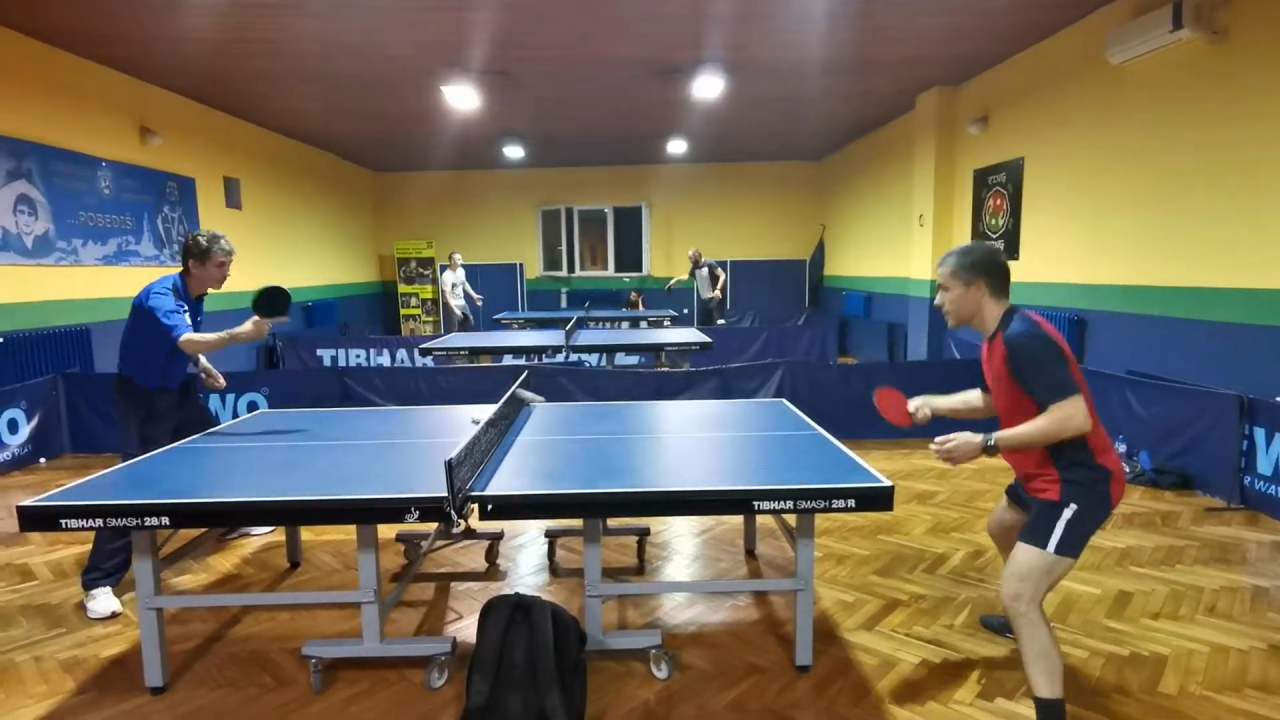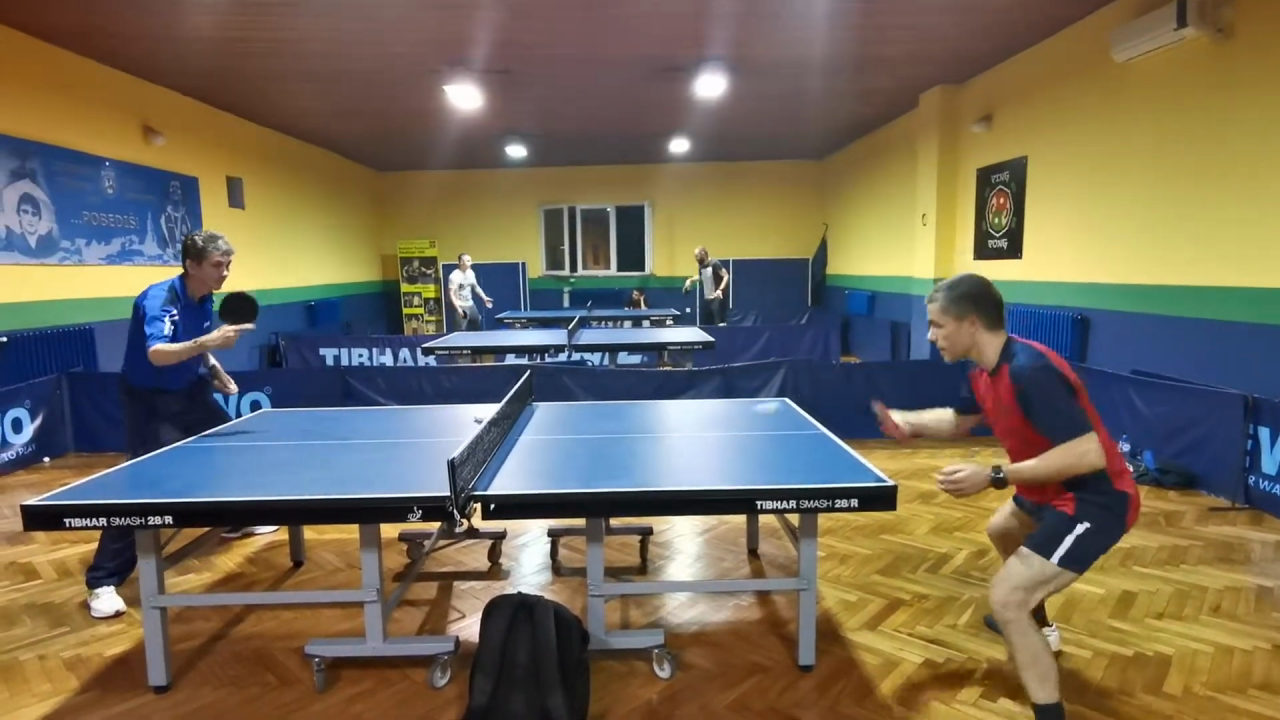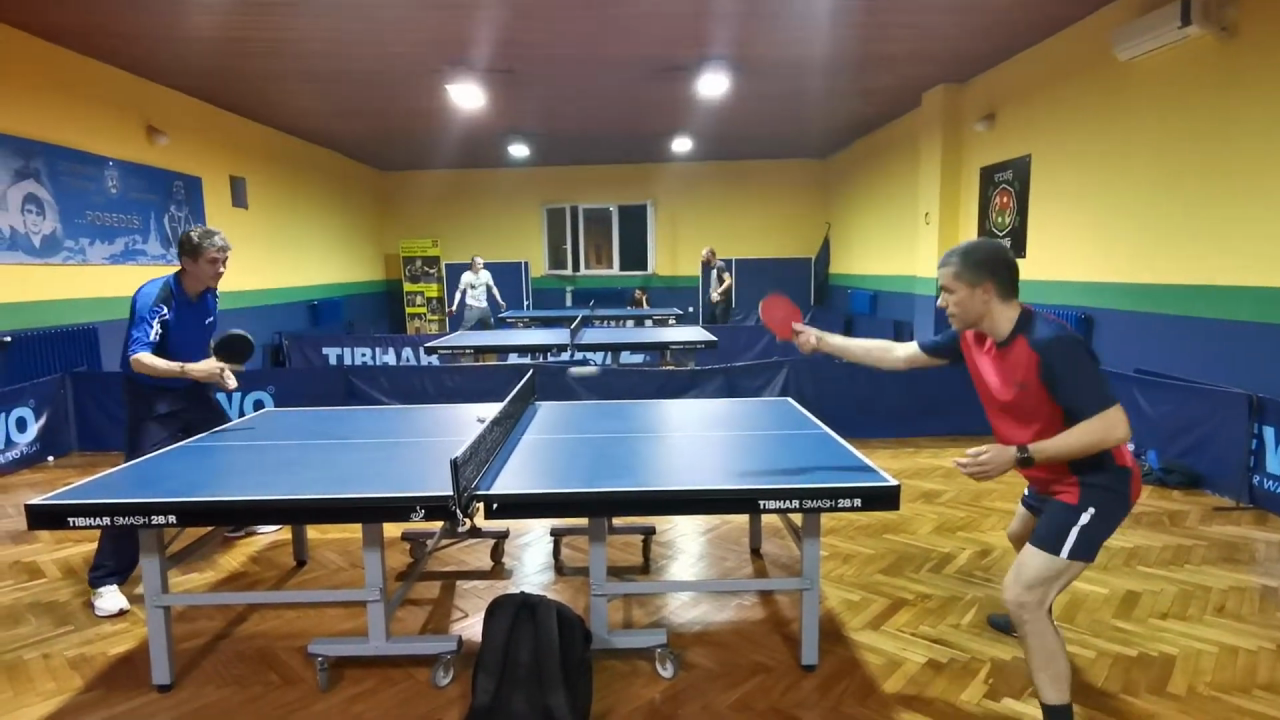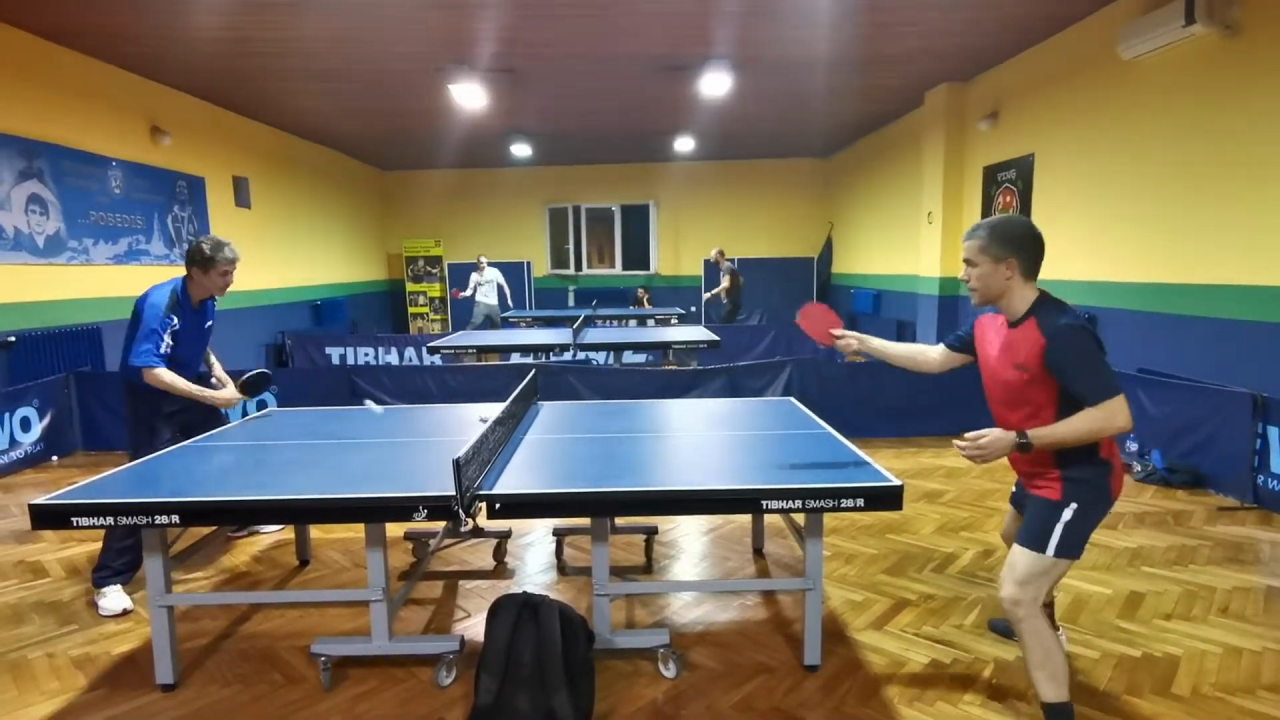
dt=0.2s
person 1, frame 1
left shoulder: (1025, 337)
right shoulder: (996, 339)
left elbow: (1074, 418)
right elbow: (989, 400)
left wrist: (985, 444)
right wrist: (932, 403)
left hip: (1078, 483)
right hip: (1045, 474)
left knee: (1017, 594)
right knee: (1001, 528)
right ankle: (1025, 624)
person 1, frame 2
left shoulder: (1030, 370)
right shoulder: (985, 371)
left elbow: (1087, 454)
right elbow: (958, 419)
left wrist: (993, 476)
right wrist: (909, 420)
left hip: (1095, 503)
right hip: (1055, 493)
left knee: (1004, 598)
right knee: (1001, 532)
right ankle: (1039, 629)
person 1, frame 3
left shoulder: (1050, 343)
right shoulder: (971, 339)
left elbow: (1115, 427)
right elbow: (900, 355)
left wrist: (1017, 456)
right wrist: (824, 341)
left hip: (1095, 487)
right hip: (1054, 480)
left knee: (1020, 595)
right knee: (1021, 539)
right ankle: (1035, 626)
person 1, frame 4
left shoulder: (1063, 332)
right shoulder: (988, 324)
left elbow: (1116, 416)
right elbow: (936, 359)
left wrist: (1016, 440)
right wrist: (862, 343)
left hip: (1075, 482)
right hip: (1039, 475)
left knee: (1016, 594)
right knee: (1016, 538)
right ankle: (1042, 629)
person 2, frame 1
left shoulder: (194, 293)
right shoulder: (161, 296)
right elbow: (187, 341)
left wrist: (203, 366)
right wrist: (237, 335)
left hip: (178, 388)
right hip: (143, 395)
right ankle: (99, 583)
person 2, frame 2
left shoulder: (205, 299)
right shoulder: (158, 300)
right elbow: (157, 353)
left wrist: (215, 369)
right wrist: (207, 342)
left hip: (190, 392)
right hip: (150, 398)
right ankle: (103, 582)
person 2, frame 3
left shoulder: (209, 296)
right shoulder: (153, 297)
right elbow: (138, 360)
left wrist: (218, 368)
right wrist: (189, 369)
left hip: (192, 392)
right hip: (152, 398)
right ankle: (105, 581)
person 2, frame 4
left shoulder: (208, 301)
right shoulder: (159, 303)
right elbow: (150, 371)
left wrist: (216, 369)
right wrist: (213, 396)
left hip: (195, 393)
right hip: (152, 398)
right ankle: (109, 581)
